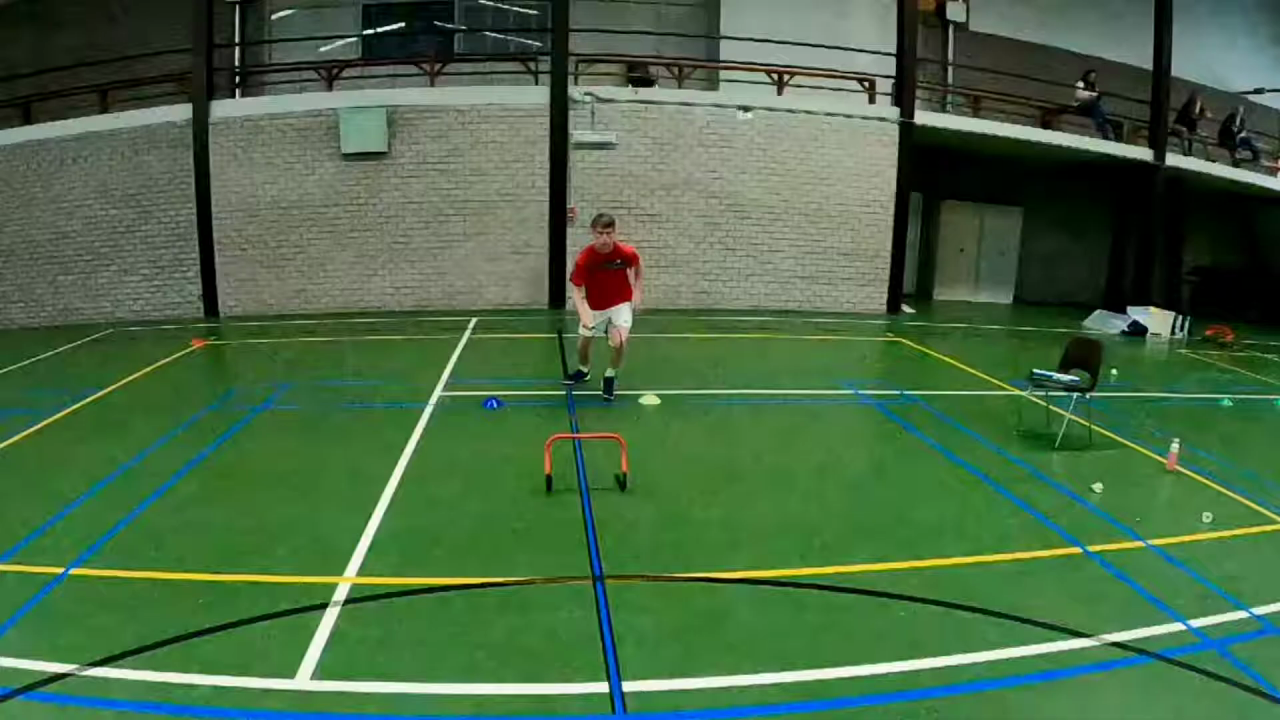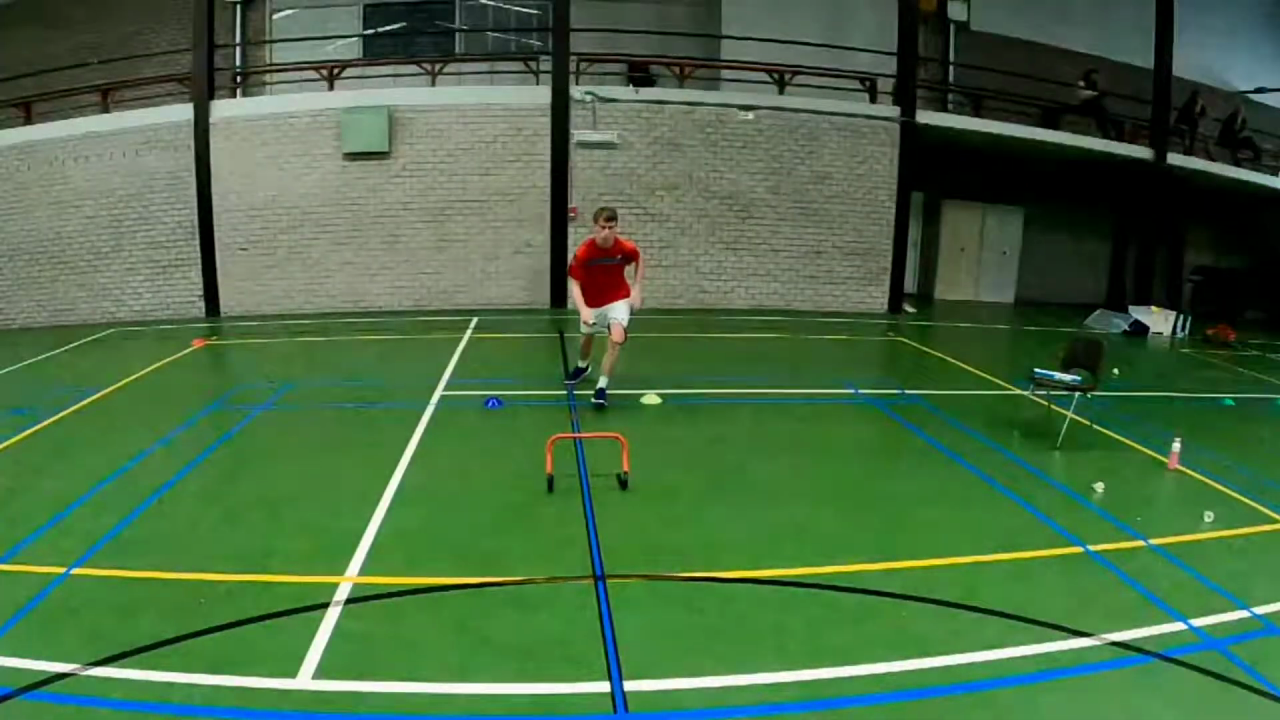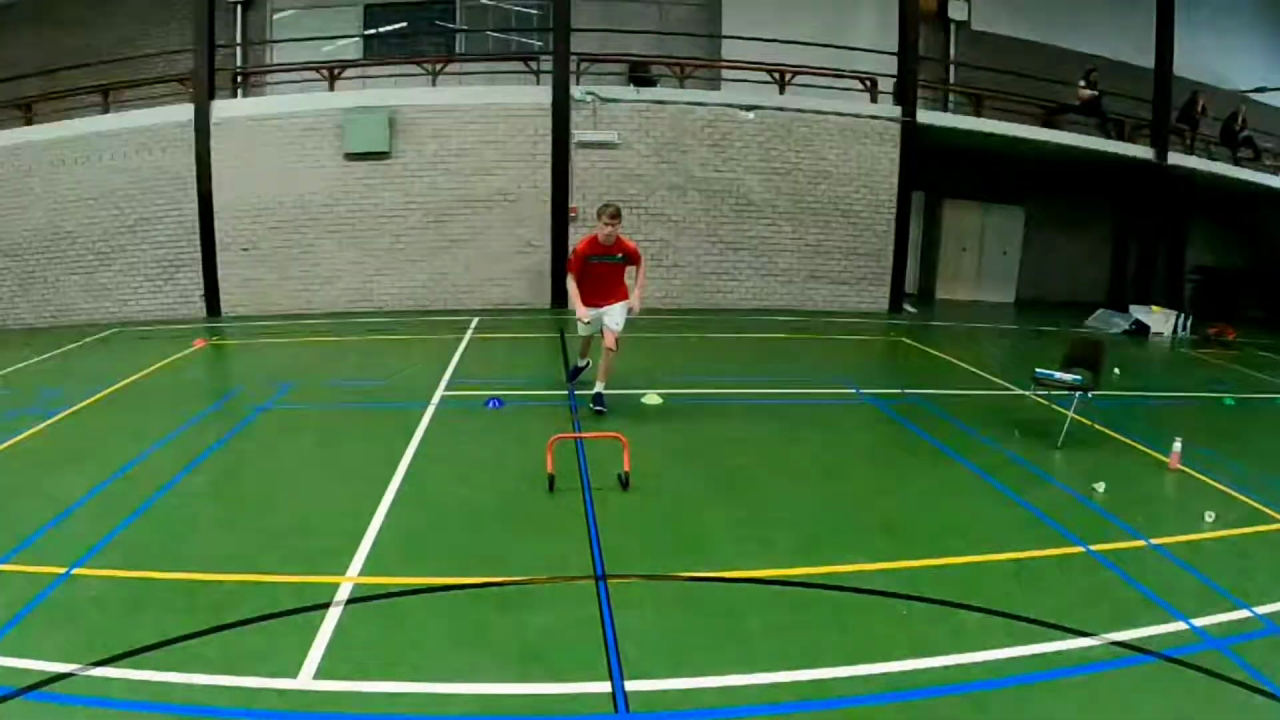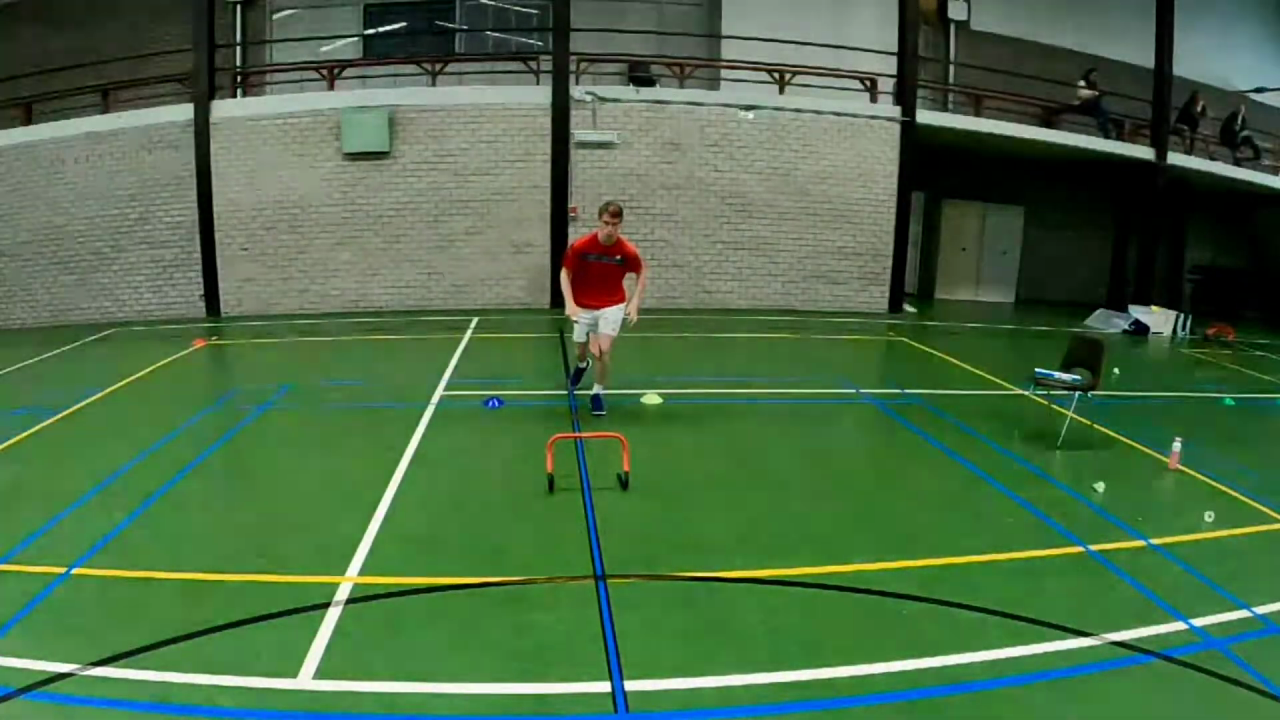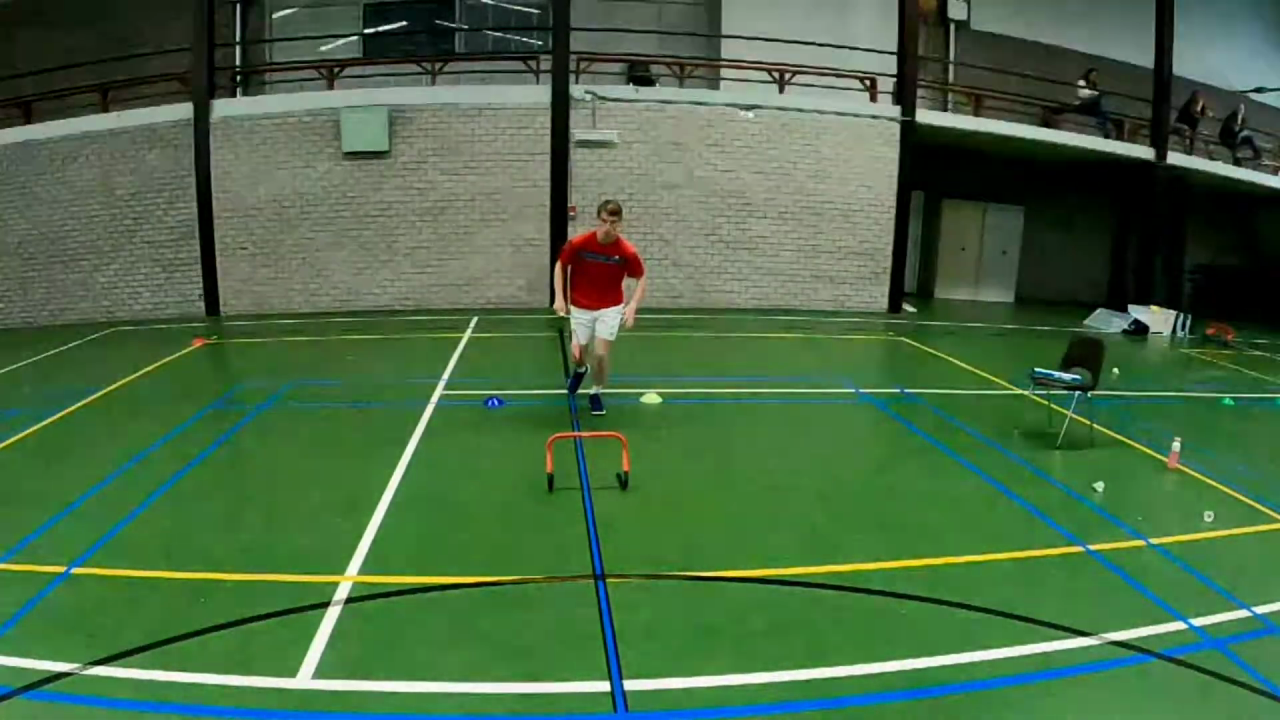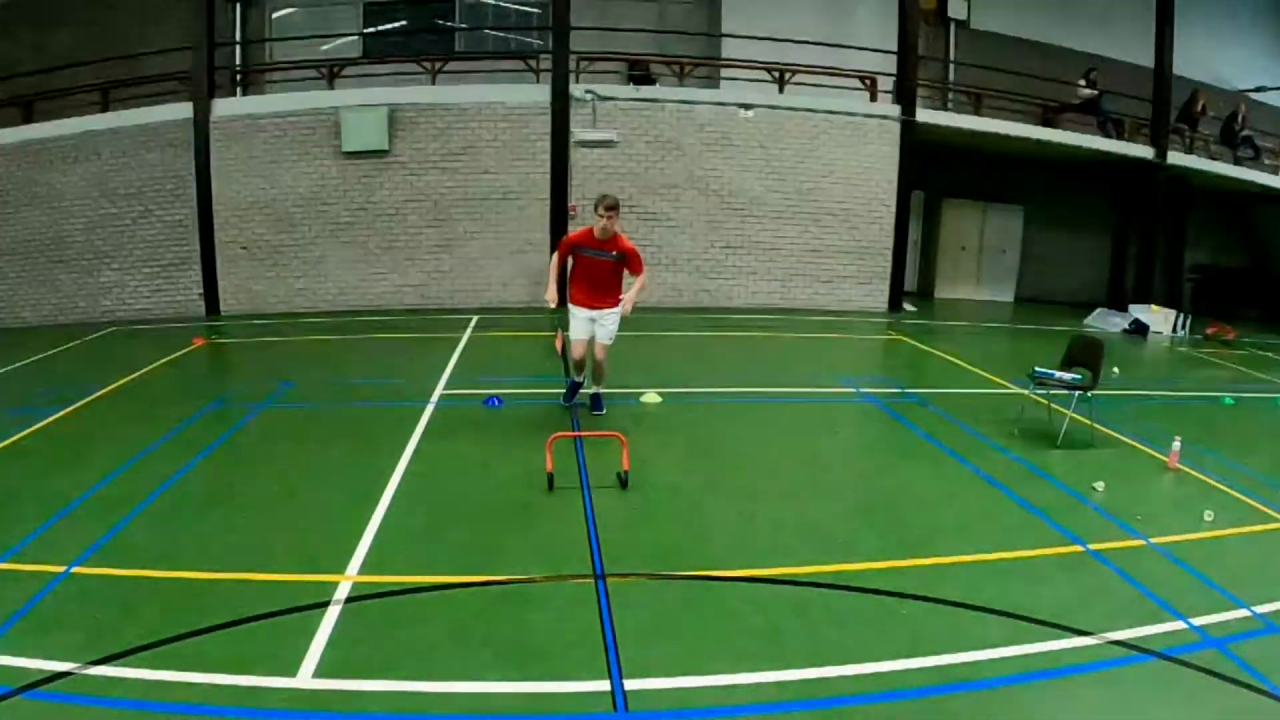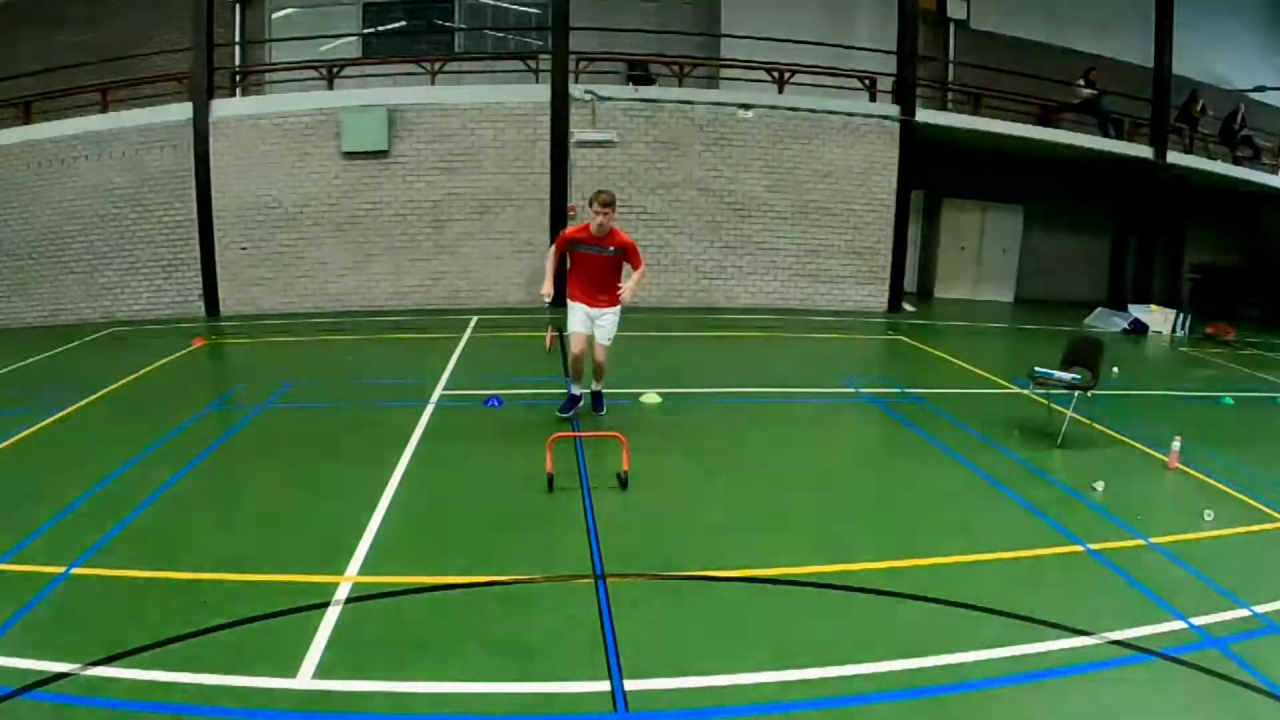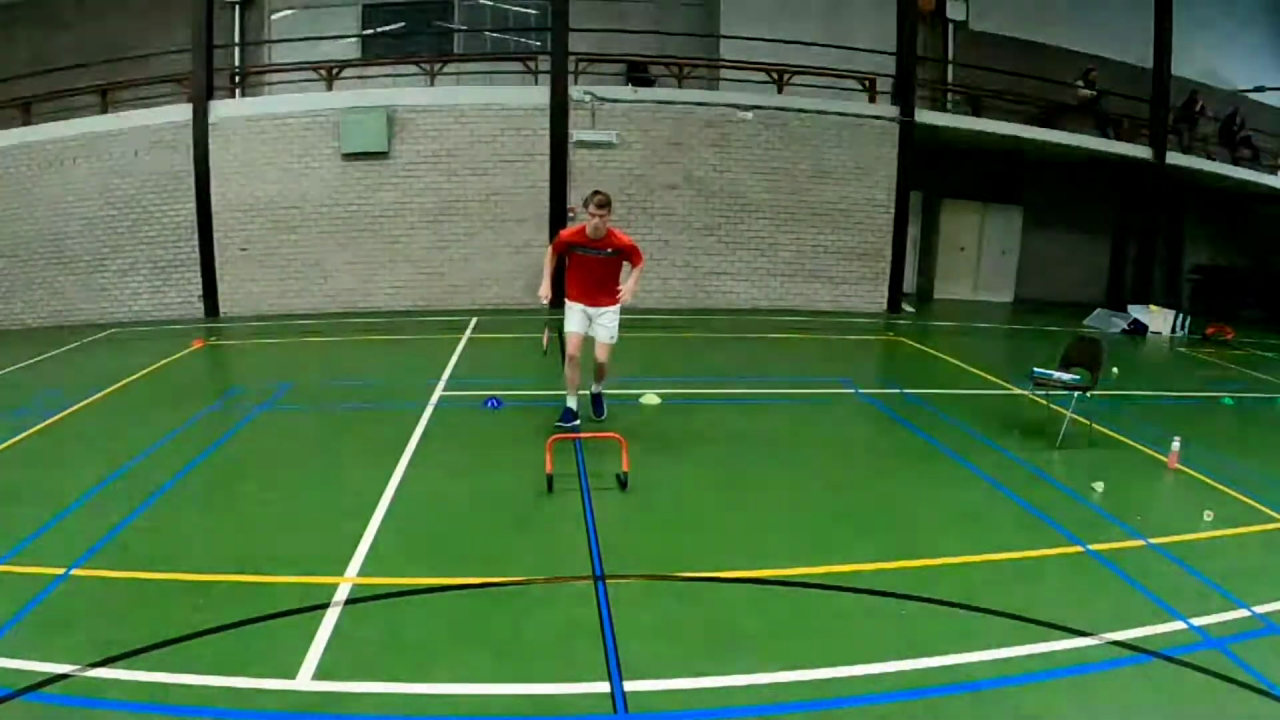
dt=0.7s
person 1, frame 1
left shoulder: (627, 253)
right shoulder: (584, 259)
left elbow: (638, 266)
right elbow: (577, 291)
left wrist: (637, 292)
right wrist: (583, 315)
left hip: (621, 302)
right hip: (594, 306)
left knee: (619, 342)
right knee: (583, 342)
left ankle: (611, 375)
right ankle: (583, 370)
person 1, frame 2
left shoulder: (627, 248)
right shoulder: (583, 253)
left elbow: (639, 261)
right elbow: (575, 284)
left wrist: (636, 290)
right wrist: (582, 310)
left hip: (619, 300)
right hip: (592, 303)
left knee: (616, 340)
right knee: (586, 337)
left ankle: (601, 387)
right ankle: (583, 366)
person 1, frame 3
left shoulder: (628, 248)
right shoulder: (583, 249)
left elbow: (640, 265)
right elbow: (571, 278)
left wrist: (636, 293)
right wrist: (579, 307)
left hip: (616, 303)
right hip: (588, 304)
left knee: (609, 346)
right knee: (585, 340)
left ankle: (598, 392)
right ankle: (582, 363)
person 1, frame 4
left shoulder: (627, 251)
right shoulder: (581, 246)
left elbow: (642, 272)
right elbow: (565, 272)
left wrist: (635, 301)
right wrist: (569, 303)
left hip: (612, 306)
right hip: (583, 307)
left knee: (604, 350)
right knee: (581, 350)
left ankle: (597, 393)
right ankle: (582, 365)
person 1, frame 5
left shoulder: (627, 252)
right shoulder: (578, 244)
left elbow: (641, 278)
right elbow: (560, 265)
left wrist: (633, 305)
right wrist: (559, 297)
left hip: (610, 308)
right hip: (580, 307)
left knee: (601, 354)
right knee: (578, 356)
left ankle: (596, 393)
right ankle: (580, 369)
person 1, frame 6
left shoulder: (626, 248)
right shoulder: (576, 239)
left elbow: (641, 274)
right elbow: (557, 257)
left wrist: (632, 294)
right wrist: (552, 287)
left hip: (609, 309)
right hip: (579, 306)
left knee: (599, 356)
right knee: (577, 355)
left ankle: (596, 393)
right ankle: (577, 380)
person 1, frame 7
left shoulder: (624, 242)
right shoulder: (571, 236)
left elbow: (640, 267)
right elbow: (554, 252)
left wrist: (631, 284)
right wrist: (548, 281)
left hip: (608, 306)
right hip: (578, 302)
left knee: (599, 358)
right knee: (576, 352)
left ankle: (597, 391)
right ankle: (575, 393)
person 1, frame 8
left shoulder: (622, 243)
right shoulder: (567, 237)
left elbow: (639, 263)
right elbow: (552, 253)
left wrist: (630, 284)
right wrist: (546, 283)
left hip: (607, 306)
right hip: (576, 303)
left knee: (601, 359)
right knee: (572, 354)
left ankle: (597, 392)
right ankle: (571, 408)
